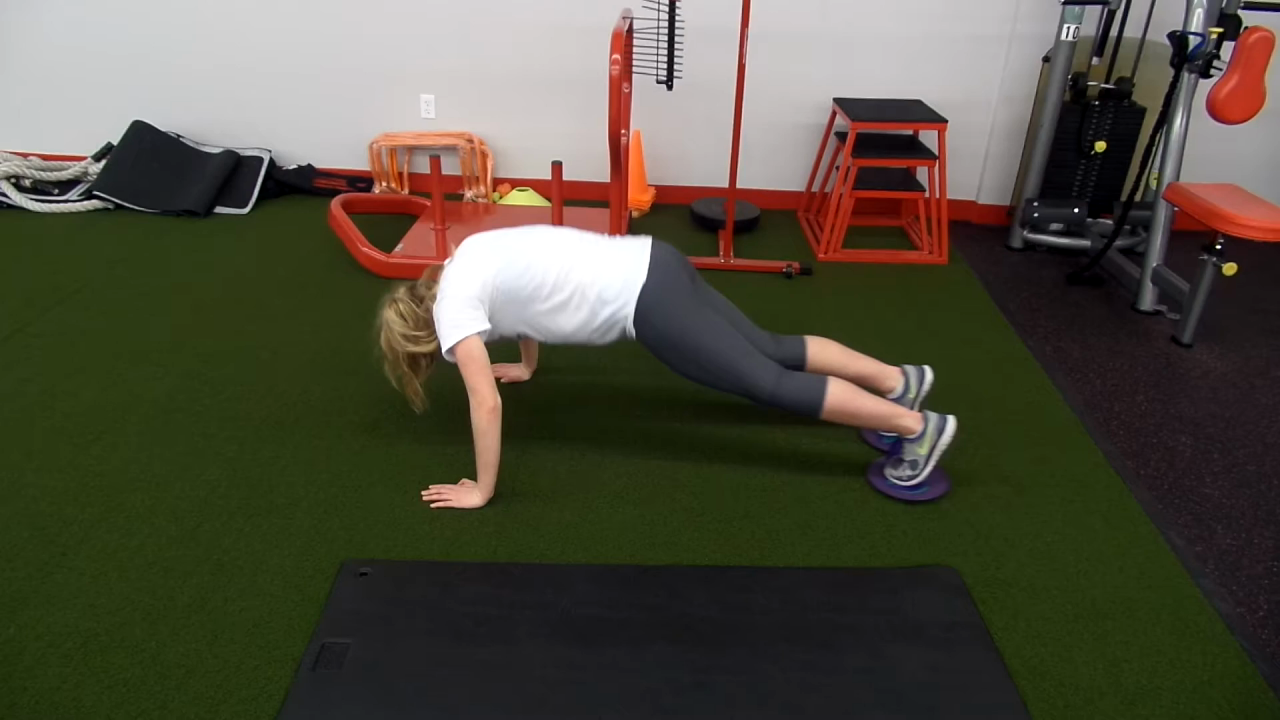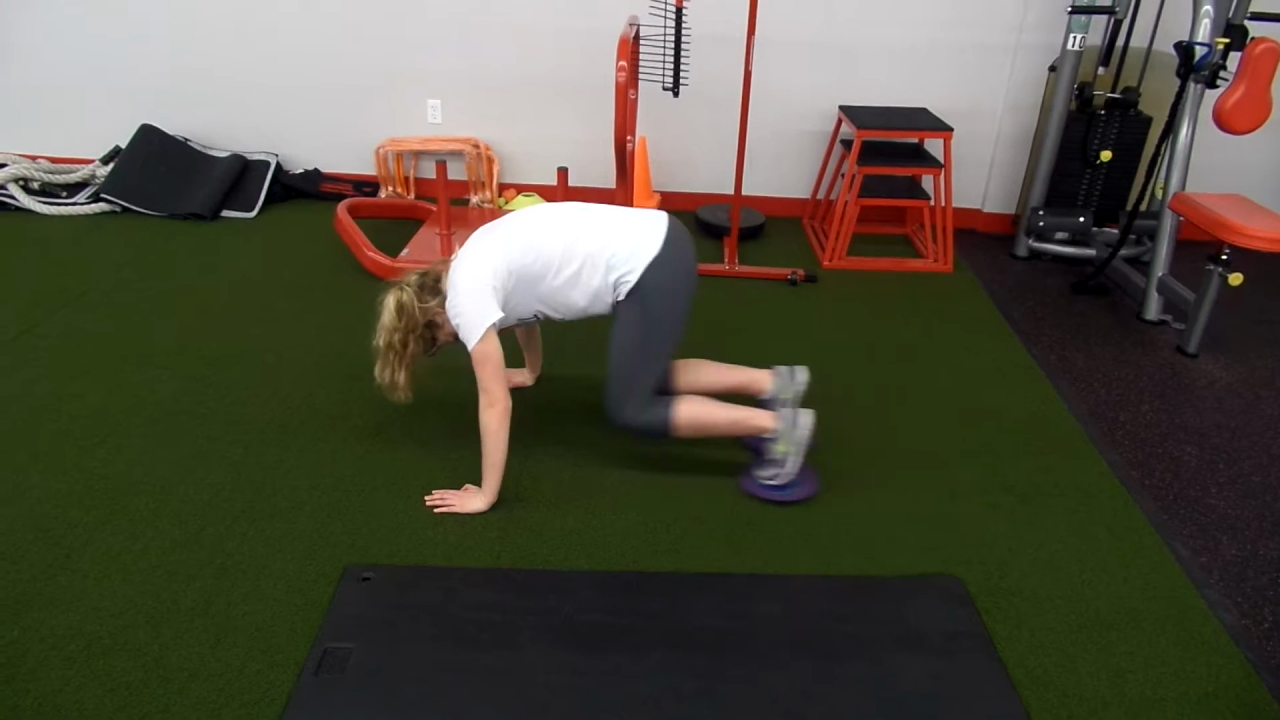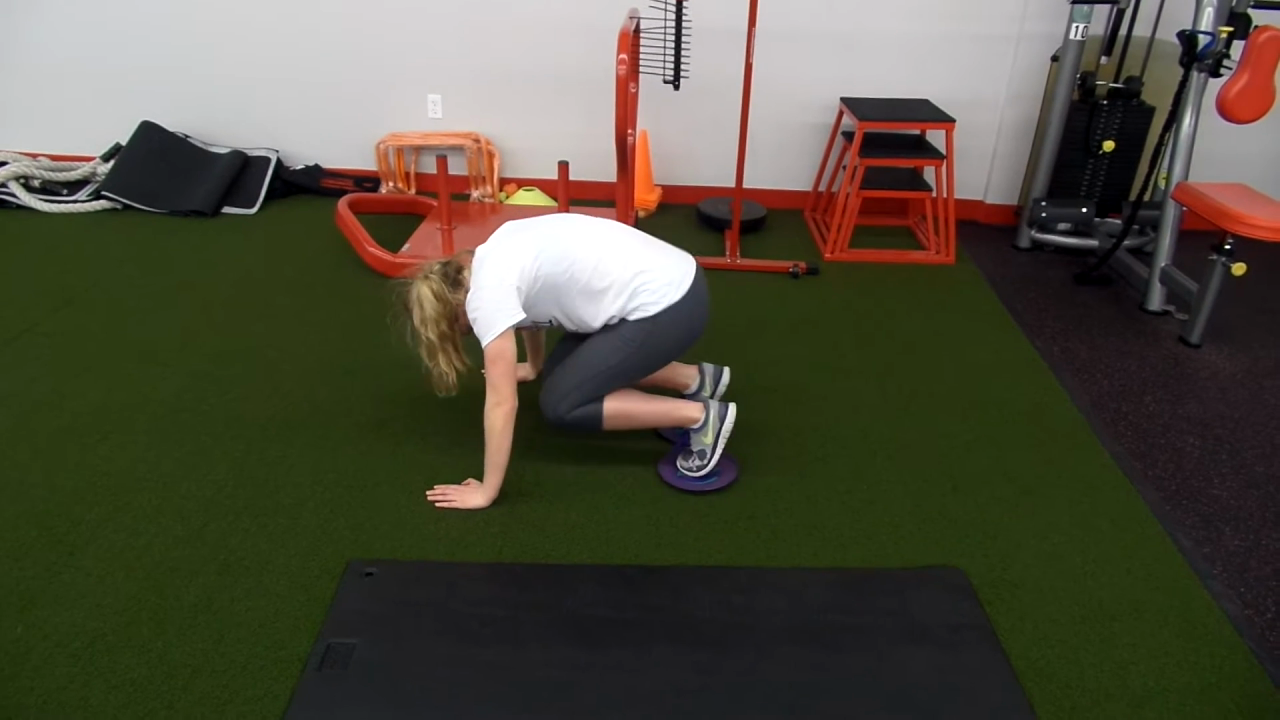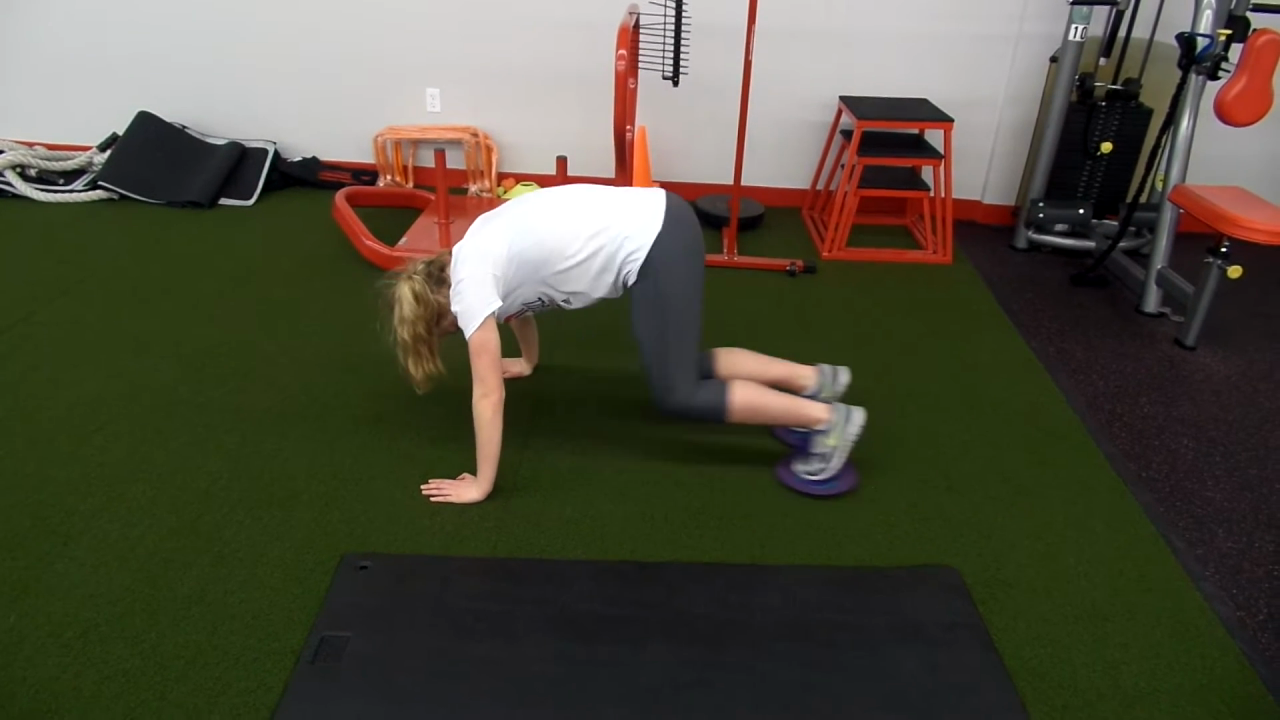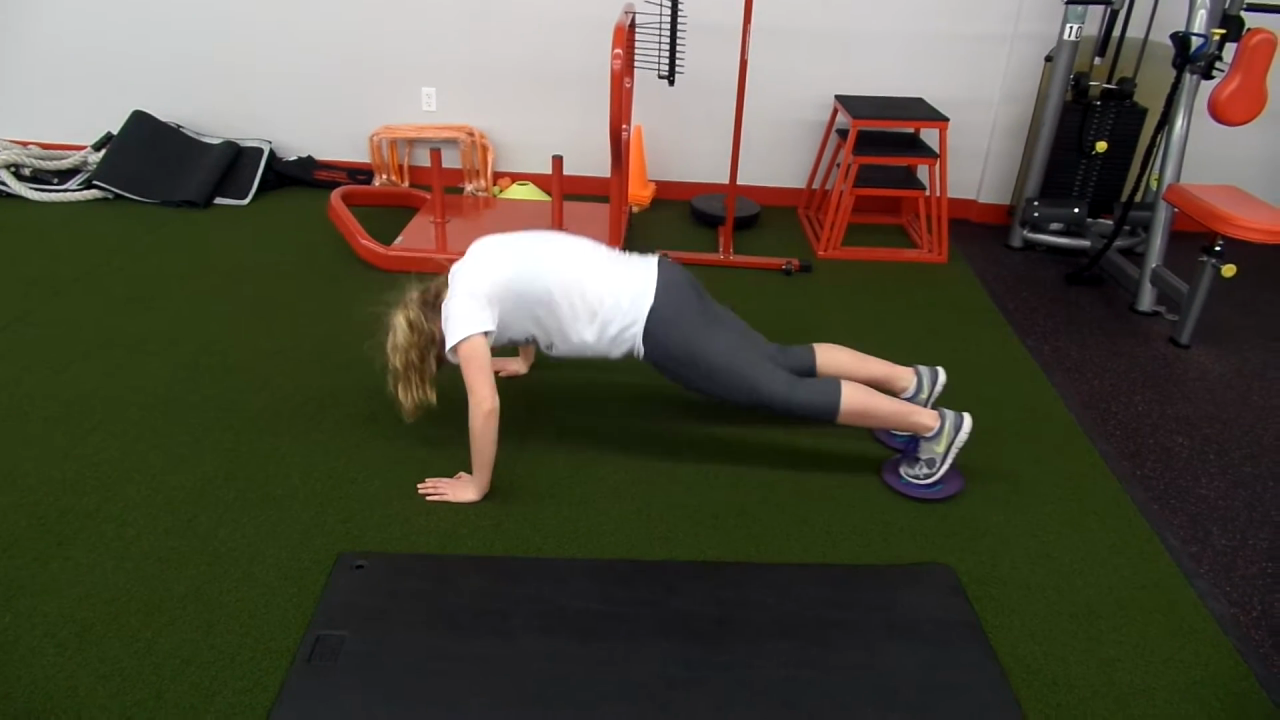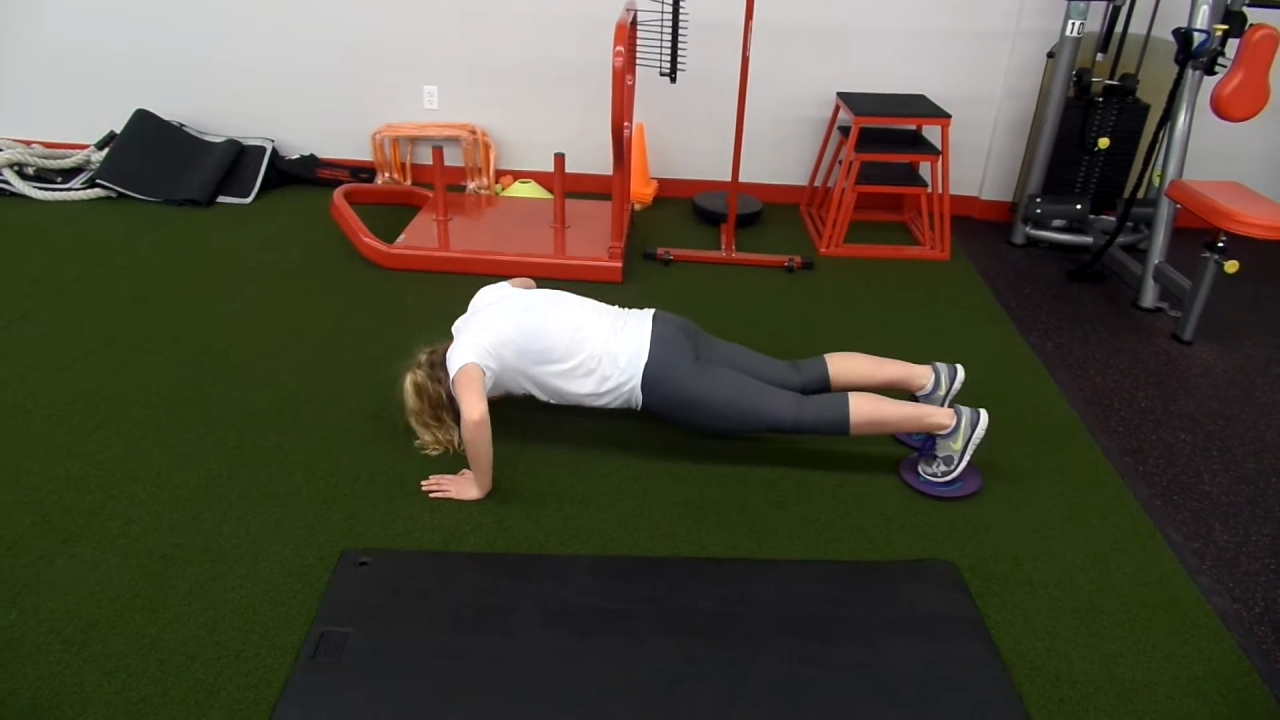
dt=0.4s
person 1, frame 1
left shoulder: (450, 307)
right shoulder: (466, 262)
left elbow: (485, 405)
left wrist: (481, 490)
right wrist: (527, 366)
left hip: (645, 298)
right hip: (652, 264)
left knee: (763, 381)
right knee: (767, 349)
left ankle: (919, 428)
right ankle: (901, 380)
person 1, frame 2
left shoulder: (465, 294)
right shoulder: (477, 261)
left elbow: (494, 403)
left wrist: (486, 495)
right wrist: (532, 369)
left hip: (652, 269)
right hip: (658, 242)
left knee: (631, 412)
right knee: (644, 380)
left ankle: (773, 425)
right ankle: (767, 382)
person 1, frame 3
left shoulder: (487, 294)
right shoulder: (490, 257)
left elbow: (501, 403)
left wrist: (487, 491)
right wrist: (534, 365)
left hip: (668, 304)
right hip: (670, 279)
left knee: (560, 405)
right knee: (564, 369)
left ankle: (700, 416)
right ankle: (694, 379)
person 1, frame 4
left shoulder: (468, 286)
right shoulder: (473, 252)
left elbow: (489, 393)
left wrist: (482, 485)
right wrist: (529, 360)
left hip: (650, 243)
right hip: (657, 217)
left knee: (679, 396)
right knee: (685, 366)
left ankle: (829, 418)
right ankle: (815, 379)
person 1, frame 5
left shoulder: (461, 309)
right shoulder: (477, 259)
left elbow: (486, 405)
left wrist: (477, 485)
right wrist: (525, 354)
left hip: (652, 324)
right hip: (658, 283)
left knee: (779, 391)
right knee: (779, 361)
left ankle: (933, 423)
right ankle: (911, 380)
person 1, frame 6
left shoulder: (464, 356)
right shoulder: (483, 304)
left elbow: (475, 418)
right elbow: (527, 283)
left wrist: (478, 484)
left hip: (656, 375)
right hip: (660, 331)
left knee: (791, 413)
right knee: (795, 377)
left ankle: (947, 421)
right ankle: (930, 377)
